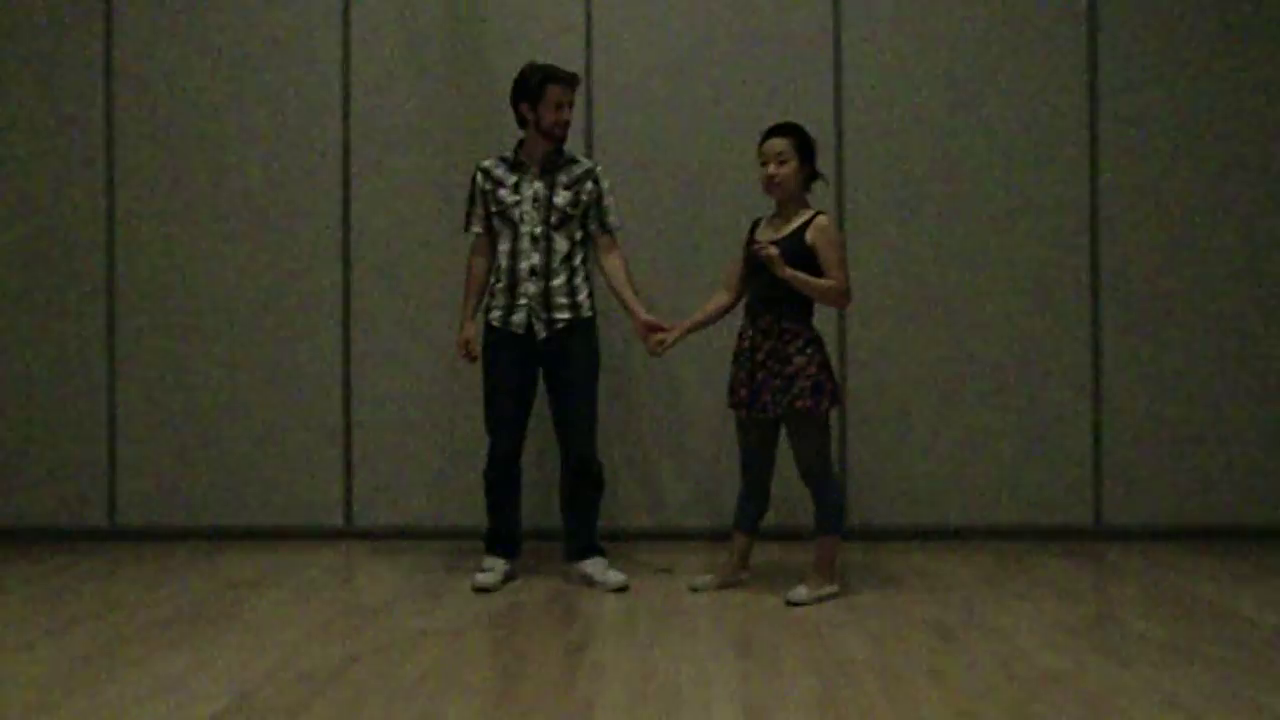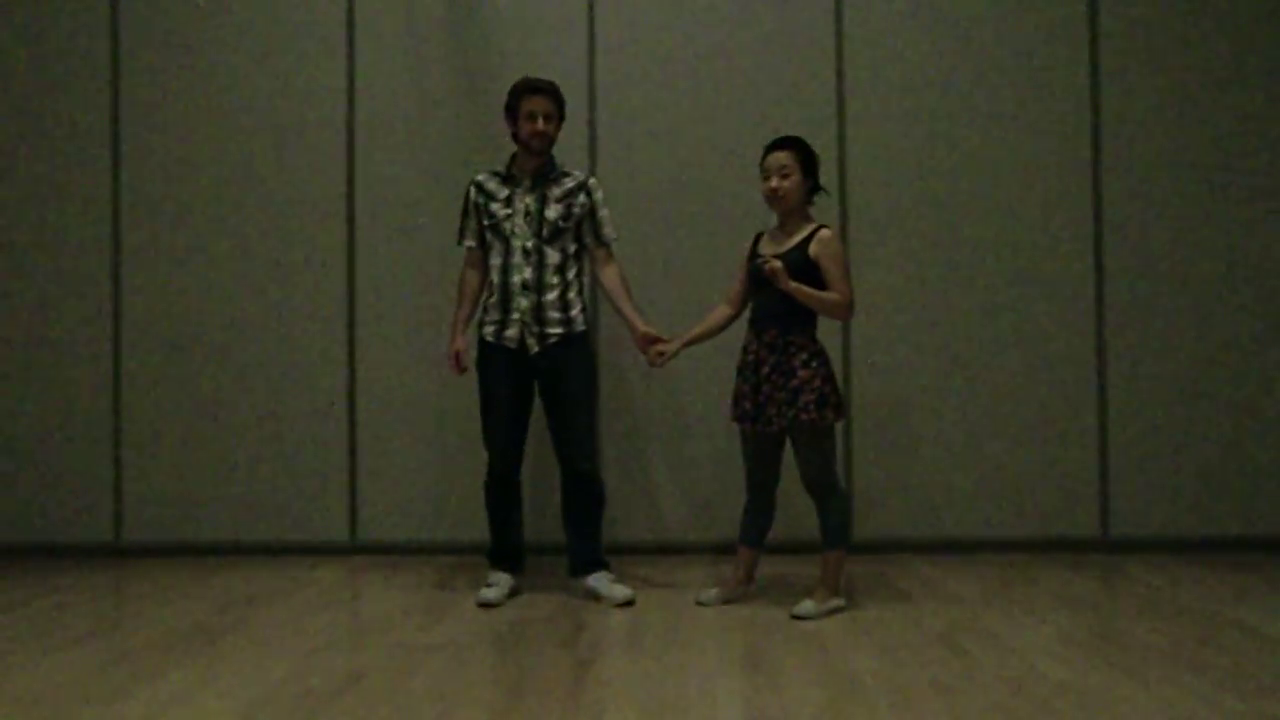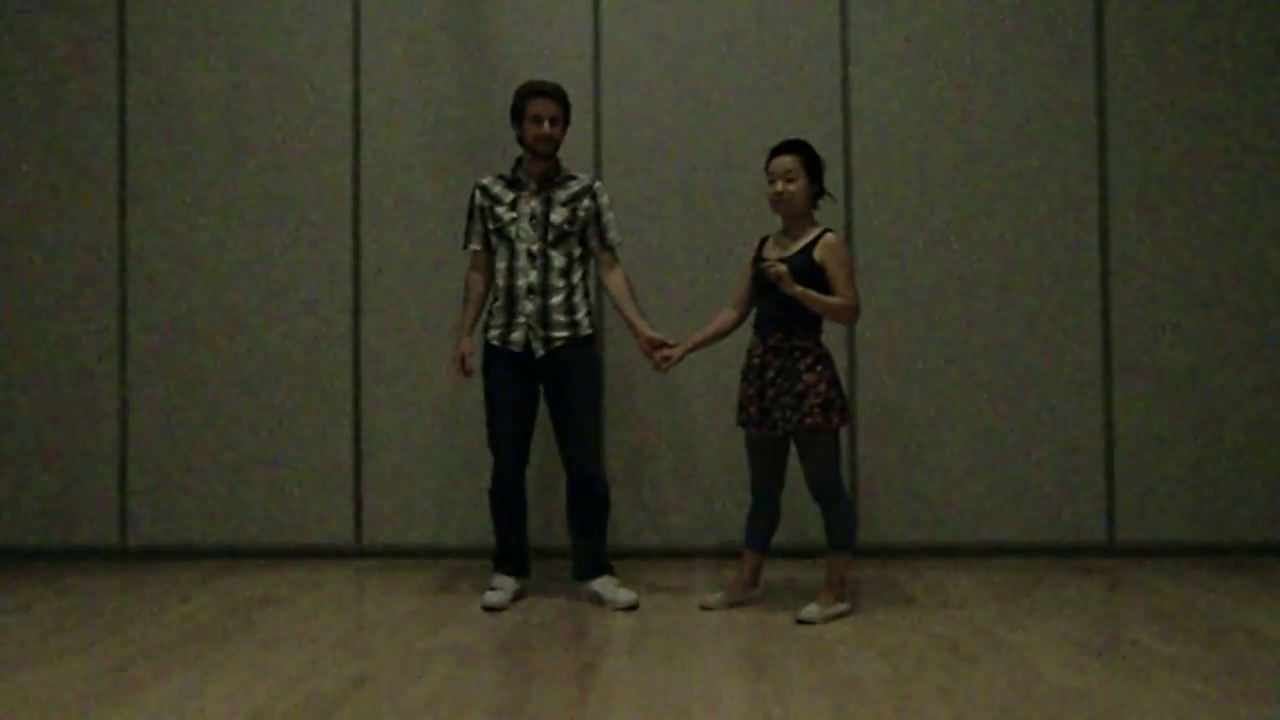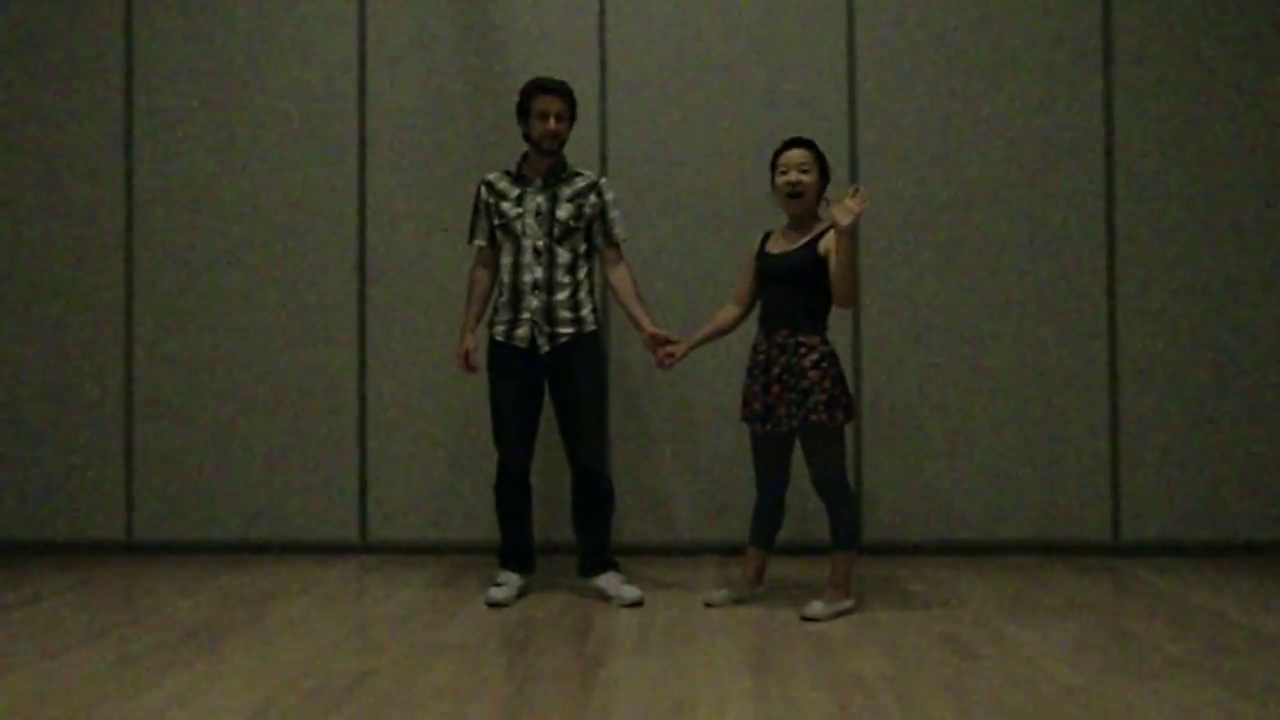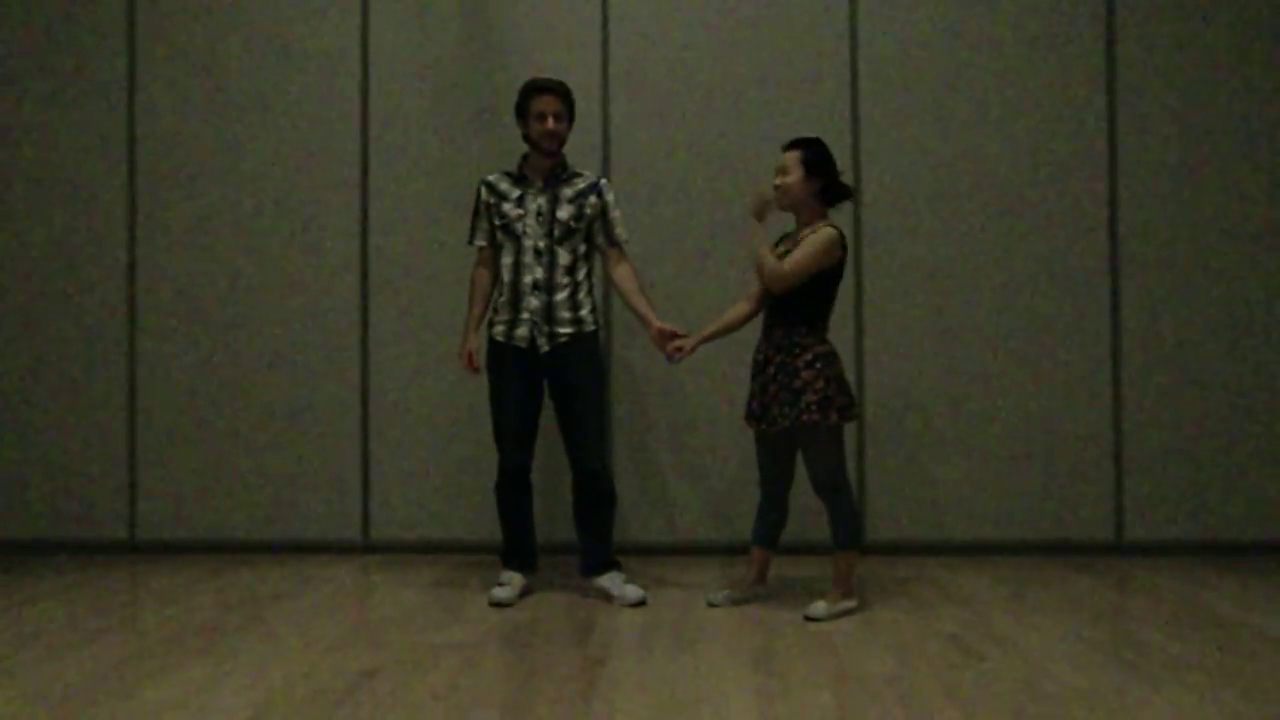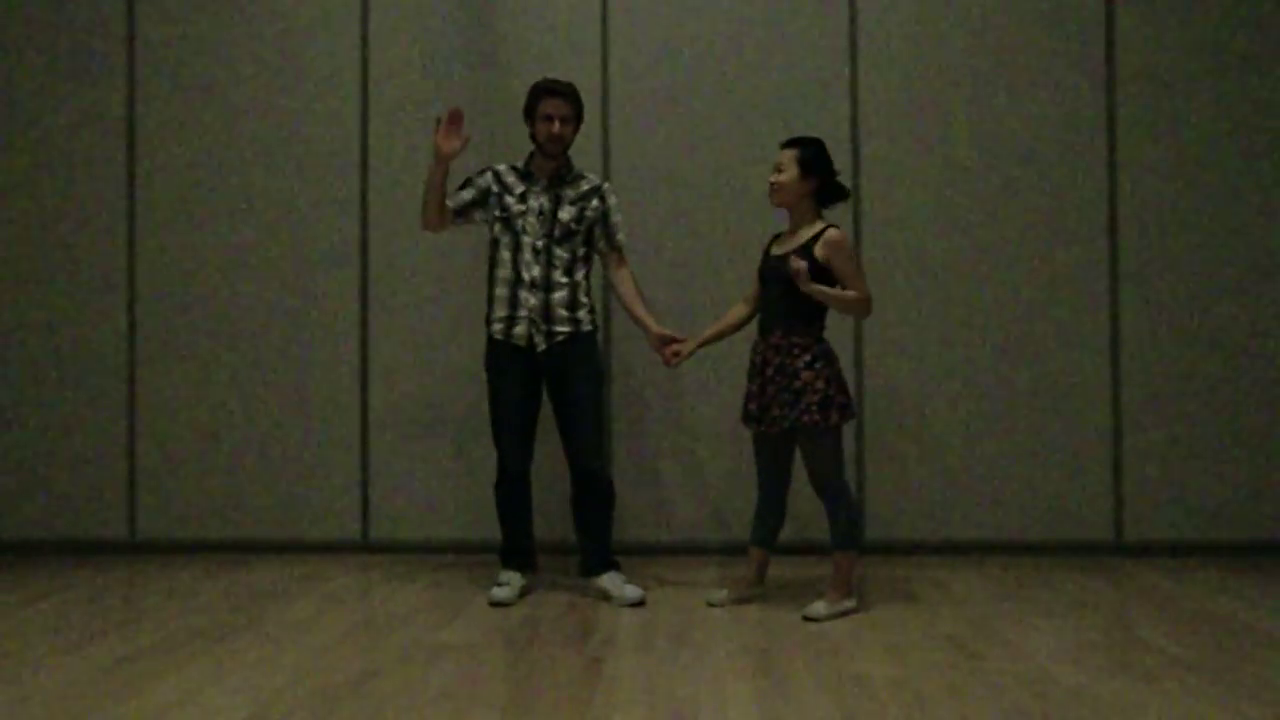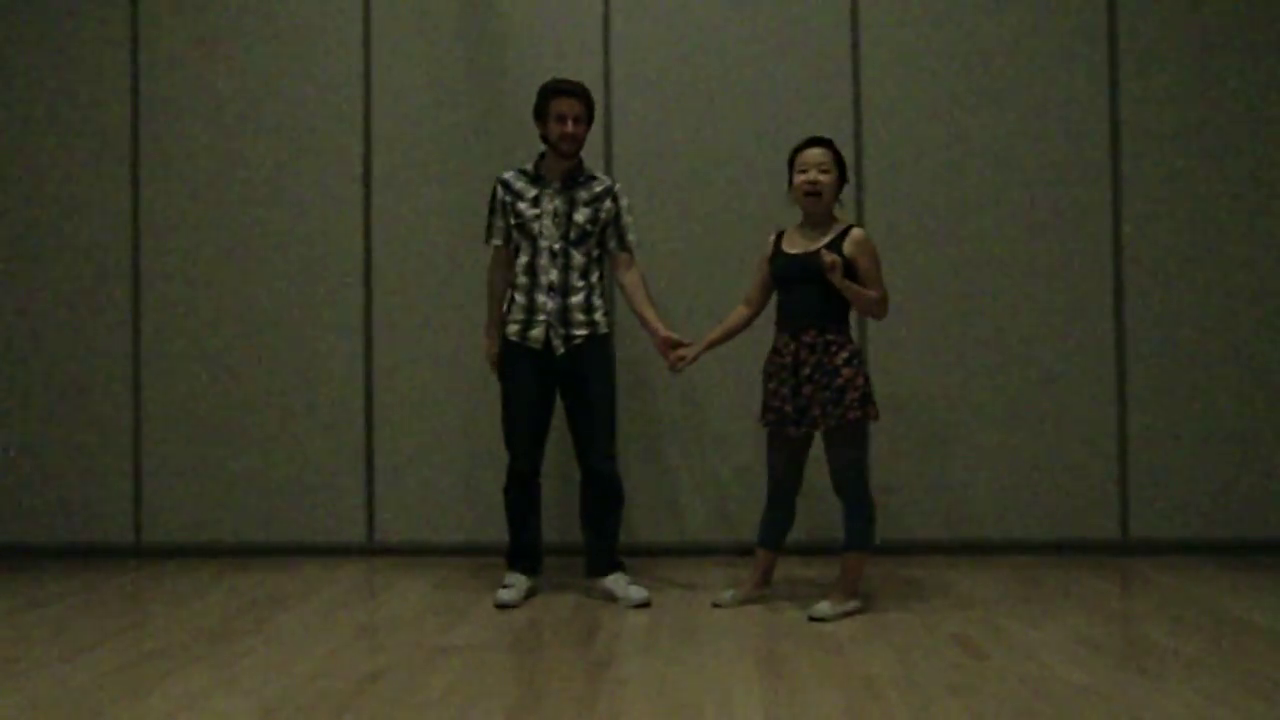
dt=0.7s
person 1, frame 1
left shoulder: (586, 176)
right shoulder: (490, 175)
left elbow: (607, 250)
right elbow: (481, 253)
left wrist: (637, 312)
right wrist: (467, 318)
left hip: (571, 327)
right hip: (507, 328)
left knee: (579, 446)
right knee: (503, 445)
left ankle: (585, 552)
right ankle: (500, 552)
person 1, frame 2
left shoulder: (581, 189)
right shoulder: (483, 189)
left elbow: (604, 262)
right elbow: (474, 266)
left wrist: (636, 324)
right wrist: (459, 330)
left hip: (566, 340)
right hip: (501, 342)
left knee: (580, 459)
right knee: (502, 461)
left ankle: (590, 566)
right ankle: (504, 567)
person 1, frame 3
left shoulder: (586, 192)
right shoulder: (488, 192)
left elbow: (609, 266)
right elbow: (479, 270)
left wrist: (641, 329)
right wrist: (464, 335)
left hip: (571, 344)
right hip: (506, 346)
left knee: (585, 463)
right knee: (507, 465)
left ankle: (595, 571)
right ankle: (509, 571)
person 1, frame 4
left shoulder: (592, 189)
right shoulder: (494, 188)
left elbow: (613, 263)
right elbow: (484, 265)
left wrist: (645, 325)
right wrist: (469, 329)
left hip: (577, 340)
right hip: (511, 342)
left knee: (590, 460)
right knee: (512, 461)
left ankle: (599, 567)
right ankle: (514, 567)
person 1, frame 5
left shoulder: (592, 190)
right shoulder: (494, 189)
left elbow: (616, 260)
right elbow: (485, 265)
left wrist: (652, 320)
right wrist: (471, 330)
left hip: (575, 340)
right hip: (511, 341)
left knee: (590, 459)
right knee: (513, 460)
left ankle: (601, 567)
right ankle: (516, 566)
person 1, frame 6
left shoulder: (593, 193)
right shoulder: (495, 181)
left elbow: (615, 264)
right elbow: (435, 222)
left wrist: (650, 325)
right wrist: (440, 162)
left hip: (573, 340)
right hip: (509, 340)
left knee: (589, 459)
right knee: (512, 460)
left ankle: (601, 567)
right ankle: (516, 566)
person 1, frame 7
left shoulder: (606, 193)
right shoulder: (509, 187)
left elbow: (623, 266)
right elbow: (501, 265)
left wrist: (657, 330)
right wrist: (493, 335)
left hip: (588, 343)
right hip: (525, 343)
left knee: (599, 462)
right knee: (522, 462)
left ankle: (605, 568)
right ankle: (522, 568)
person 2, frame 1
left shoulder: (819, 227)
right shoulder: (756, 229)
left elbow: (840, 294)
right elbow: (729, 294)
left wrist: (785, 271)
right wrist: (679, 331)
left hip: (798, 353)
right hip: (753, 351)
left knee: (814, 467)
right knee: (753, 468)
left ankle: (825, 574)
right ankle: (736, 563)
person 2, frame 2
left shoulder: (822, 240)
right shoulder: (758, 243)
left elbow: (844, 307)
right elbow: (730, 307)
left wrist: (789, 283)
right wrist: (679, 343)
left hip: (802, 366)
right hip: (758, 365)
left knee: (820, 480)
right knee: (759, 482)
left ankle: (831, 588)
right ankle: (741, 577)
person 2, frame 3
left shoulder: (827, 244)
right shoulder: (763, 247)
left elbow: (849, 311)
right elbow: (736, 311)
left wrist: (794, 288)
right wrist: (684, 348)
left hip: (806, 368)
right hip: (762, 368)
left knee: (824, 483)
right knee: (763, 485)
left ankle: (836, 591)
right ankle: (746, 581)
person 2, frame 4
left shoulder: (828, 238)
right shoulder: (765, 243)
left elbow: (844, 298)
right elbow: (738, 307)
left wrist: (845, 233)
right wrist: (687, 345)
left hip: (811, 363)
right hip: (766, 363)
left knee: (828, 480)
right knee: (768, 482)
left ankle: (840, 589)
right ankle: (750, 578)
person 2, frame 5
left shoulder: (826, 239)
right shoulder: (787, 240)
left elbow: (774, 281)
right elbow: (752, 302)
left wrist: (756, 226)
right wrist: (697, 339)
left hip: (811, 365)
right hip: (772, 364)
left knee: (829, 480)
right knee: (772, 482)
left ankle: (843, 589)
right ankle: (754, 577)
person 2, frame 6
left shoulder: (830, 240)
right shoulder: (775, 243)
left elbow: (862, 304)
right elbow: (748, 306)
left wrist: (810, 286)
right wrist: (694, 343)
left hip: (808, 366)
right hip: (768, 366)
left knee: (828, 481)
right knee: (770, 483)
left ankle: (843, 590)
right ankle: (753, 579)
person 2, frame 7
left shoulder: (853, 239)
right shoulder: (777, 244)
left elbow: (879, 307)
right elbow: (749, 307)
left wrist: (839, 280)
right wrist: (698, 348)
left hip: (836, 364)
right hip: (786, 366)
left knee: (849, 482)
right knee: (781, 482)
left ankle: (848, 590)
right ankle: (758, 579)
